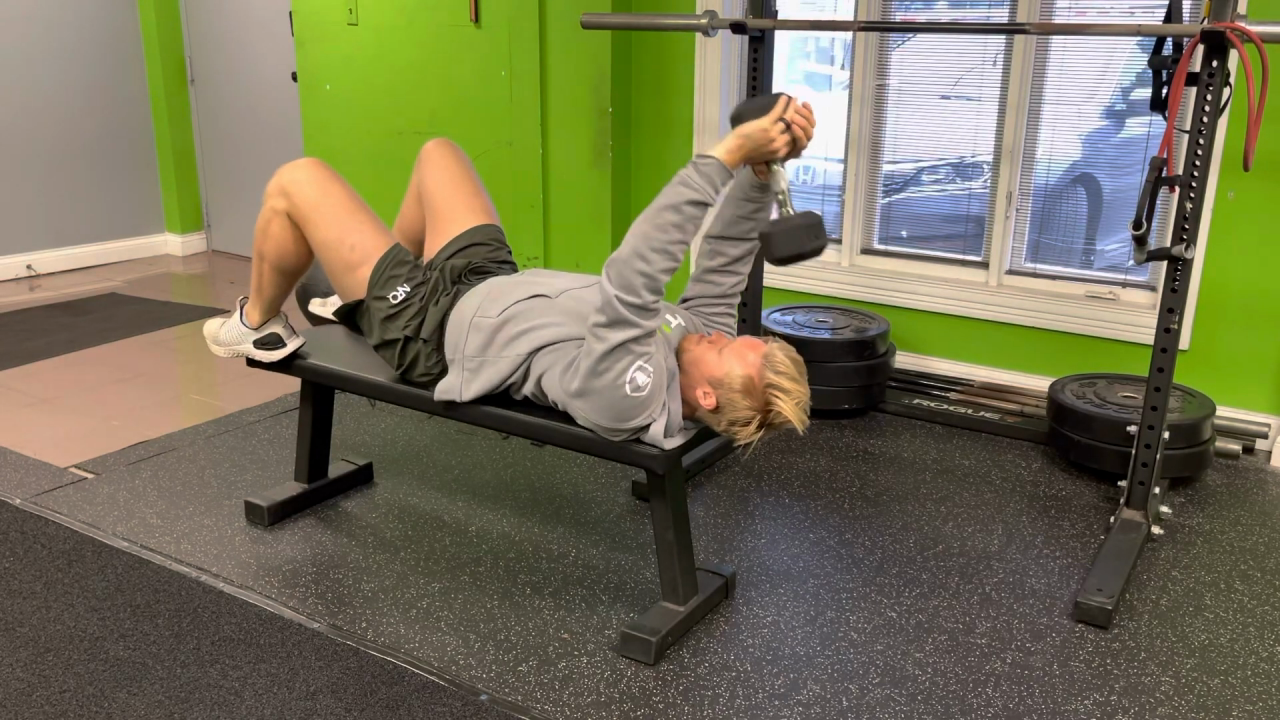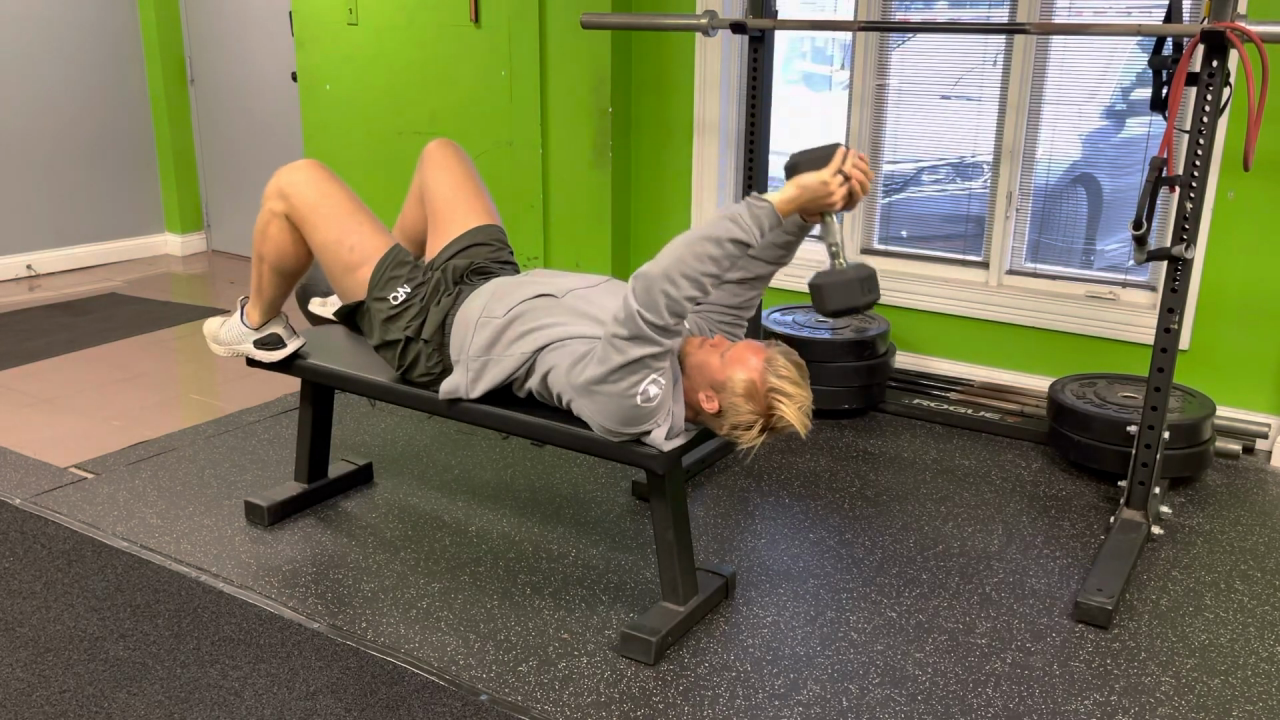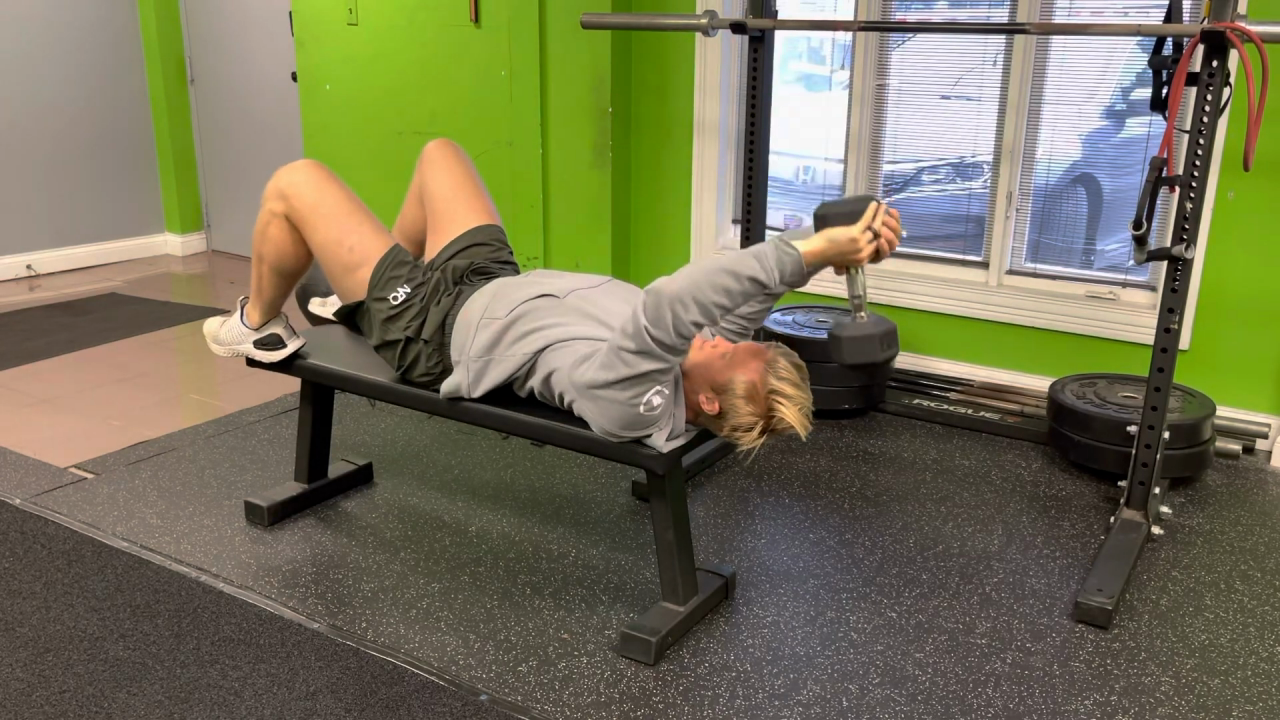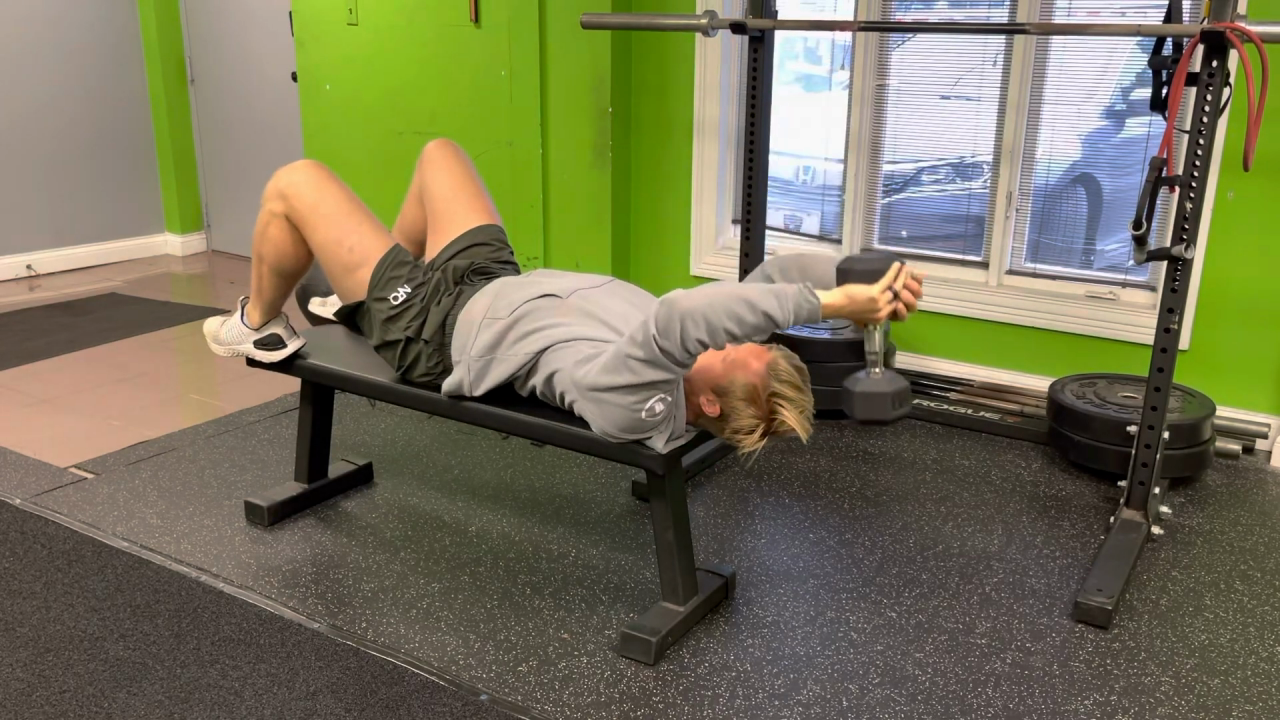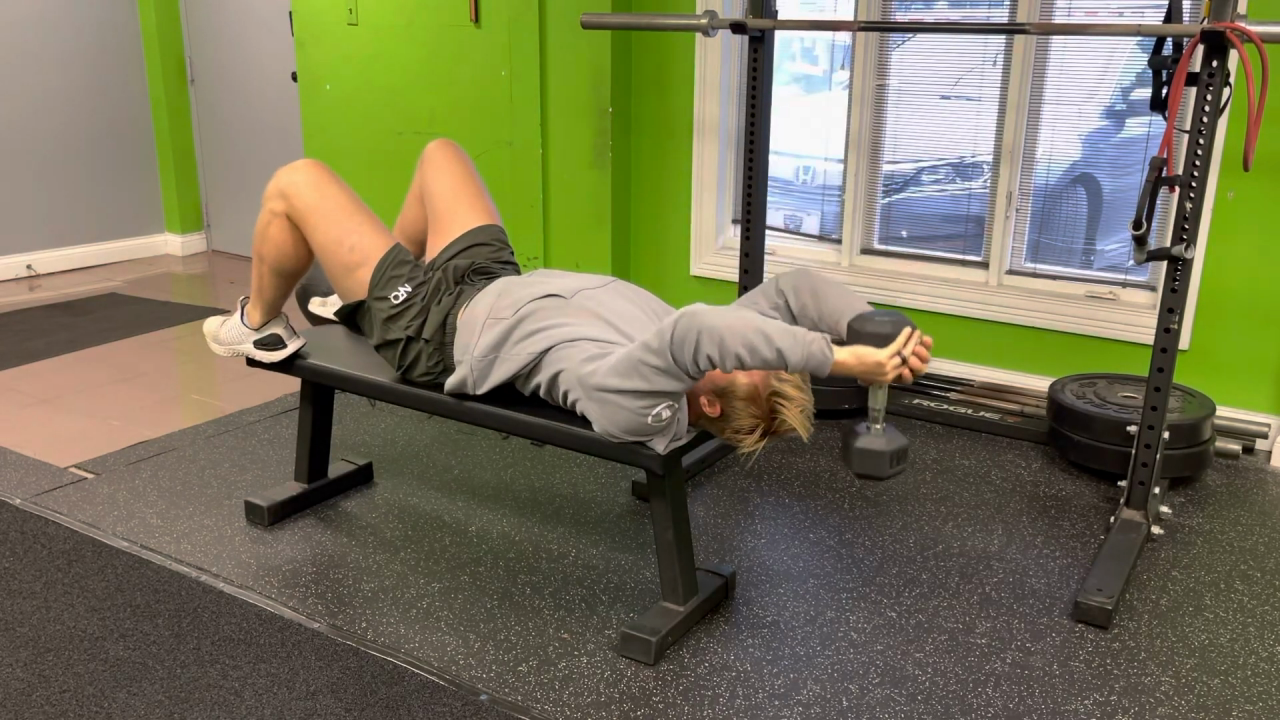
dt=0.3s
person 1, frame 1
left shoulder: (632, 396)
right shoulder: (706, 344)
left elbow: (630, 287)
right elbow: (724, 264)
left wrist: (731, 154)
right wrist: (759, 169)
left hip: (429, 329)
right hip: (491, 285)
left knee: (295, 181)
right knee: (437, 150)
left ankle: (258, 326)
right ankle: (361, 296)
person 1, frame 2
left shoulder: (639, 401)
right shoulder: (711, 348)
left elbow: (657, 293)
right elbow: (739, 274)
left wrist: (794, 199)
right wrist: (805, 208)
left hip: (431, 329)
right hip: (491, 286)
left knee: (293, 184)
right knee: (439, 151)
left ankle: (258, 327)
right ankle: (364, 299)
person 1, frame 3
left shoulder: (644, 404)
right shoulder: (717, 353)
left elbow: (667, 309)
right elbow: (753, 284)
left wrist: (823, 245)
right wrist: (829, 246)
left hip: (434, 329)
right hip: (494, 286)
left knee: (292, 184)
right knee: (439, 153)
left ankle: (259, 326)
right ankle: (366, 297)
person 1, frame 4
left shoulder: (640, 407)
right shoulder: (709, 361)
left elbow: (675, 320)
right elbow: (779, 274)
left wrist: (844, 300)
right wrist: (865, 279)
left hip: (436, 330)
right hip: (493, 287)
left knee: (293, 183)
right knee: (439, 151)
left ankle: (259, 327)
right ankle: (365, 297)
person 1, frame 5
left shoulder: (642, 410)
right shoulder: (703, 368)
left elbow: (689, 333)
right elbow: (792, 289)
left wrist: (854, 353)
left hip: (436, 330)
right hip: (494, 284)
left knee: (294, 183)
right knee: (439, 152)
left ankle: (259, 326)
right ankle: (364, 295)
